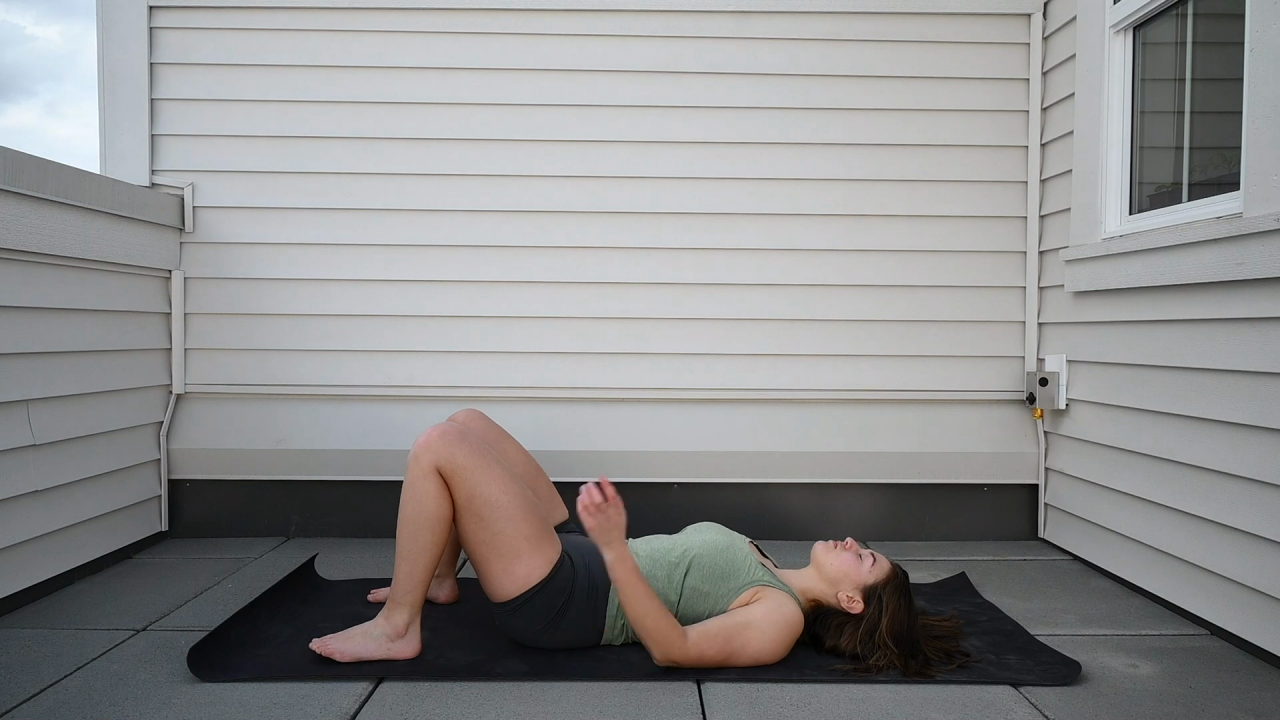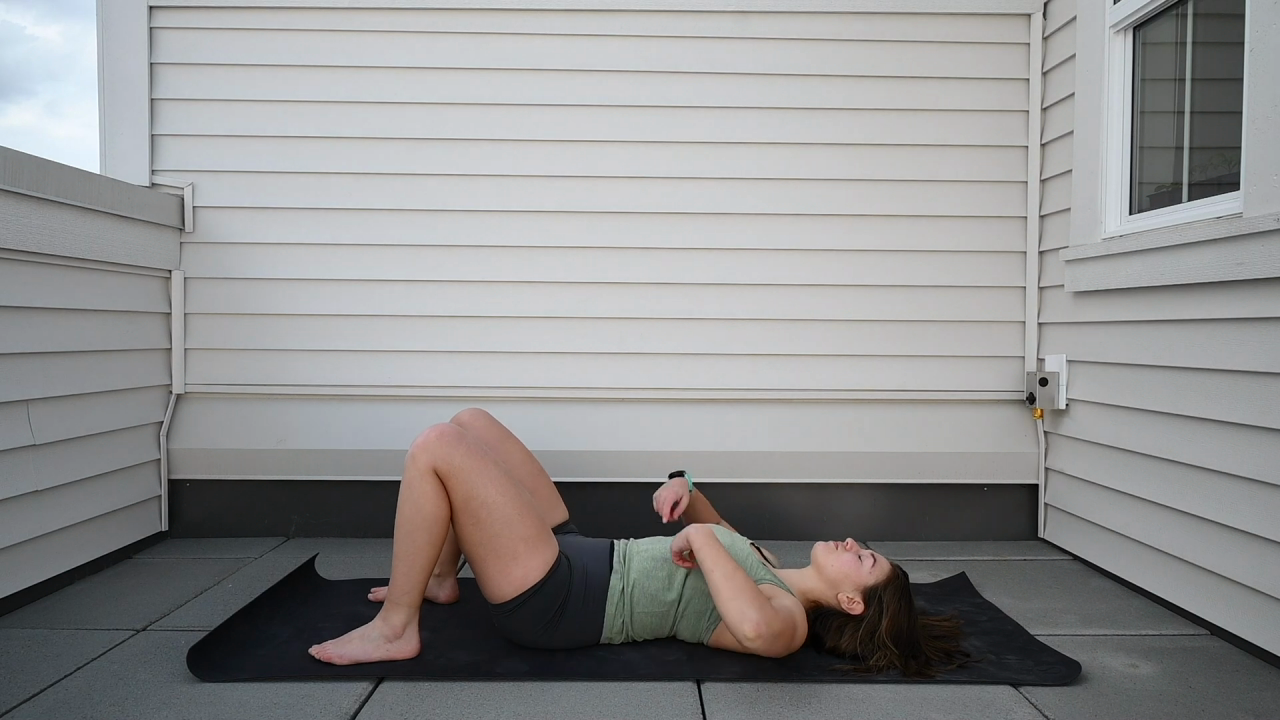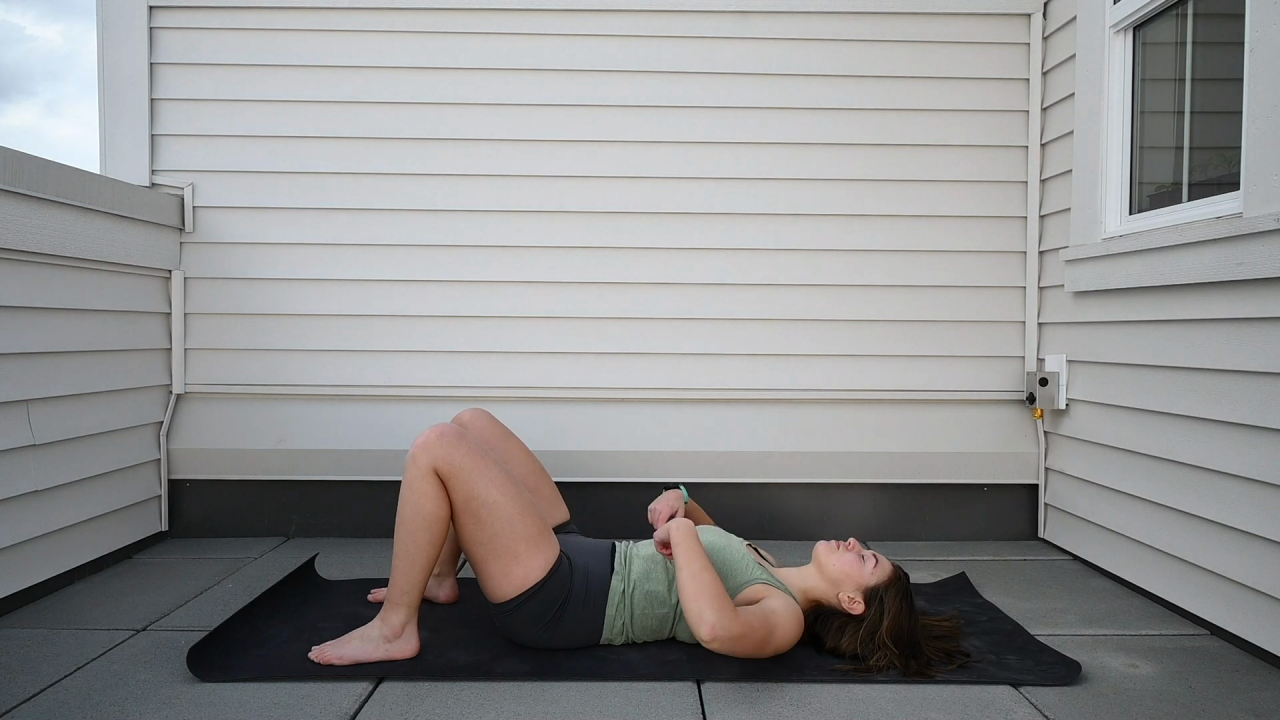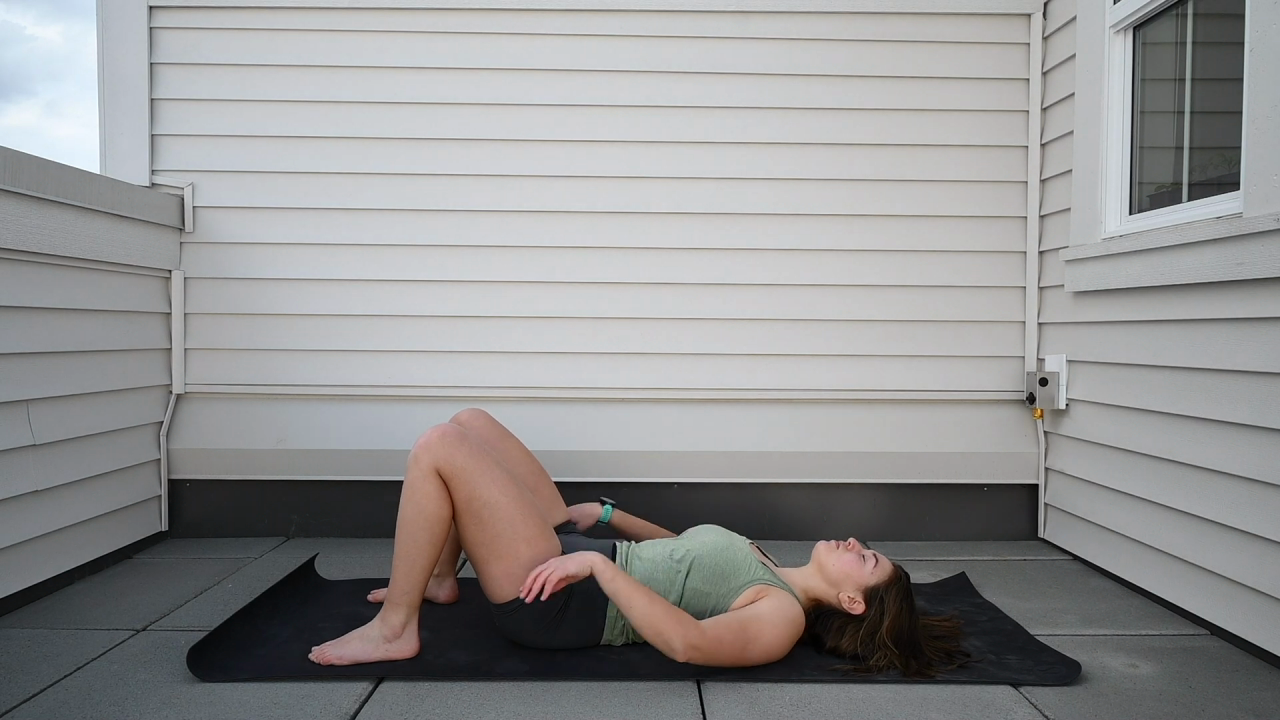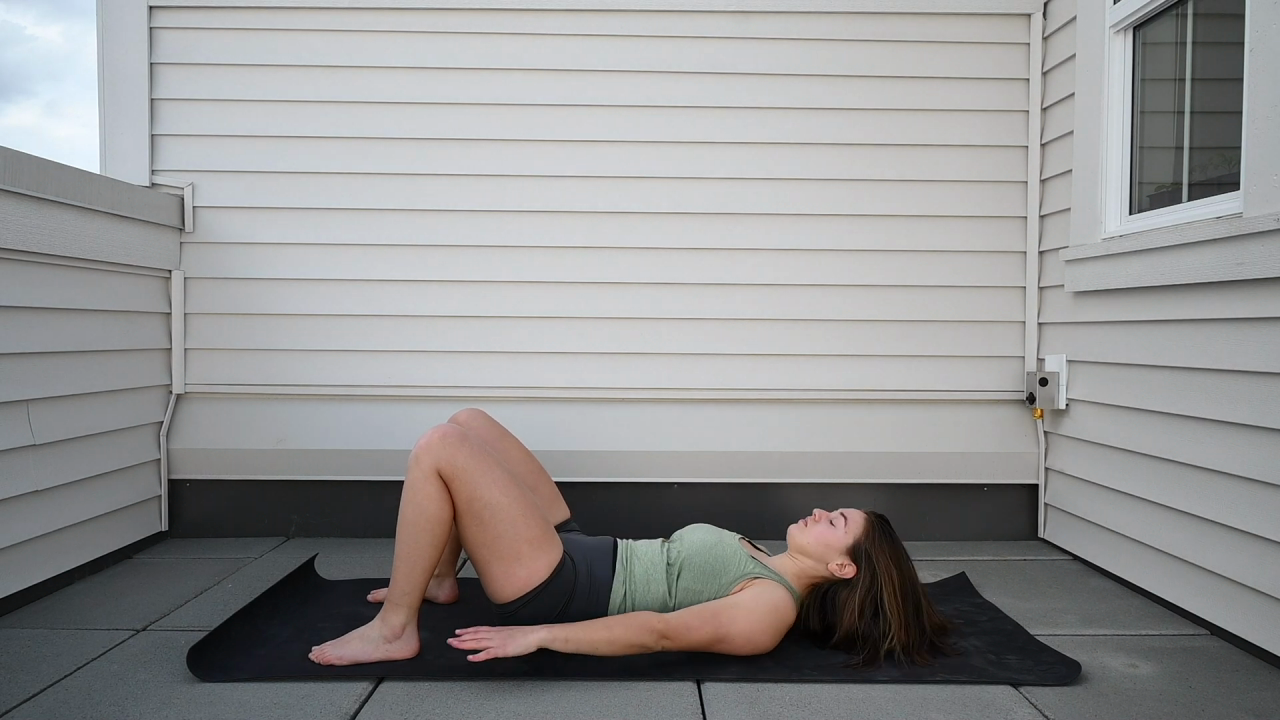
dt=0.4s
person 1, frame 1
left shoulder: (781, 620)
right shoulder: (768, 576)
left elbow: (670, 646)
left wrist: (613, 549)
right wrist: (604, 538)
left hip: (555, 600)
right hip: (573, 561)
left knee: (438, 447)
right knee: (465, 422)
left ankle: (397, 628)
right ankle: (438, 579)
person 1, frame 2
left shoulder: (788, 621)
right shoulder: (769, 574)
left elbow: (754, 628)
right elbow: (710, 528)
left wrist: (703, 541)
right wrist: (682, 490)
left hip: (553, 601)
right hip: (574, 556)
left knee: (434, 448)
right knee: (469, 421)
left ankle: (394, 630)
right ankle: (438, 578)
person 1, frame 3
left shoulder: (784, 619)
right shoulder: (770, 572)
left elbow: (712, 627)
right elbow: (700, 535)
left wrist: (683, 534)
right wrist: (681, 500)
left hip: (553, 600)
right hip: (577, 555)
left knee: (435, 448)
right knee: (470, 423)
left ankle: (393, 630)
right ankle: (438, 578)
person 1, frame 4
left shoulder: (783, 618)
right shoulder: (768, 572)
left elbow: (690, 642)
left wrist: (599, 563)
right wrist: (606, 515)
left hip: (561, 606)
right hip: (581, 557)
left knee: (438, 448)
right knee: (468, 421)
left ankle: (393, 630)
right ankle: (437, 578)
person 1, frame 5
left shoulder: (772, 607)
right shoulder: (766, 564)
left elbow: (663, 633)
left wrist: (537, 634)
left hip: (560, 591)
right hip: (585, 554)
left knee: (437, 449)
right knee: (466, 422)
left ankle: (393, 630)
right ankle: (437, 578)
